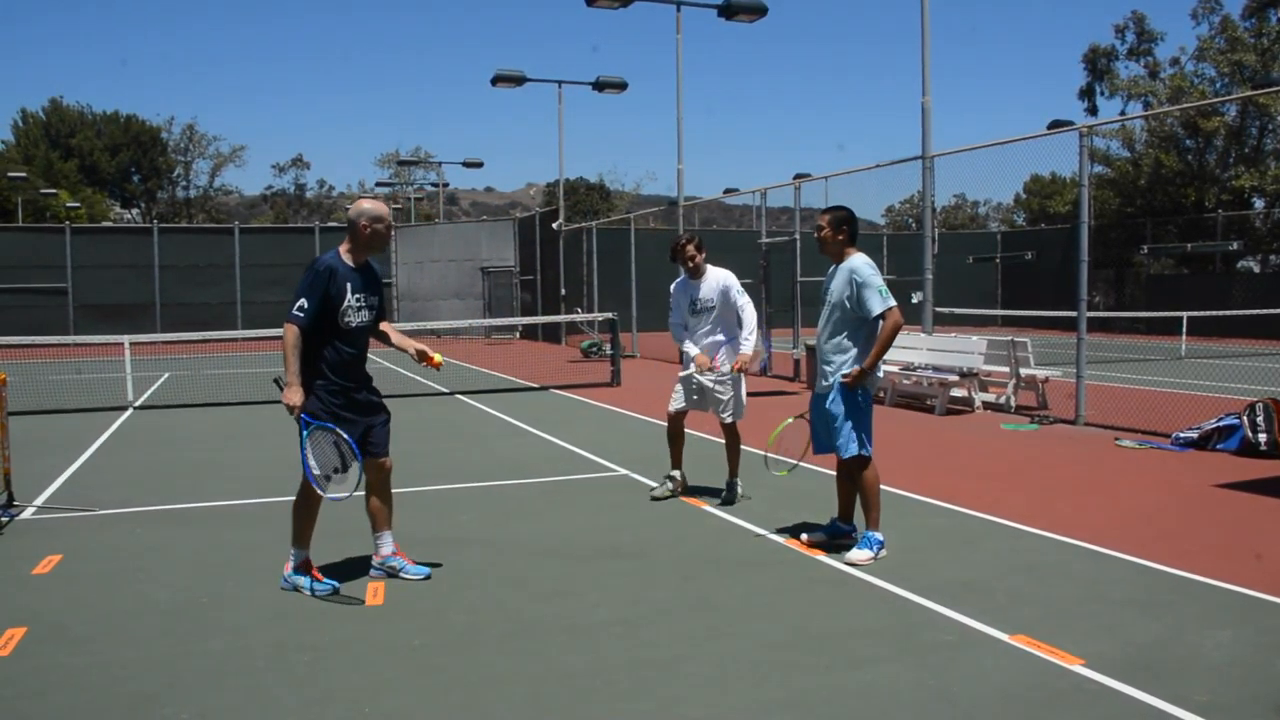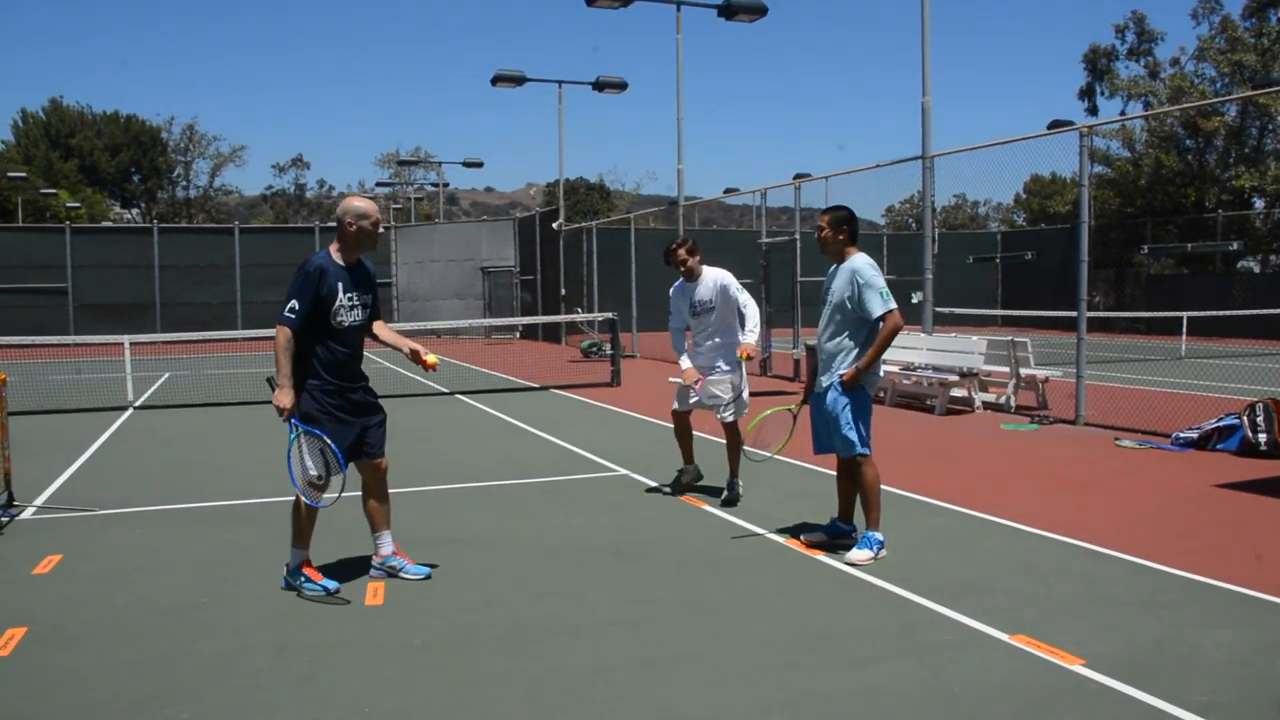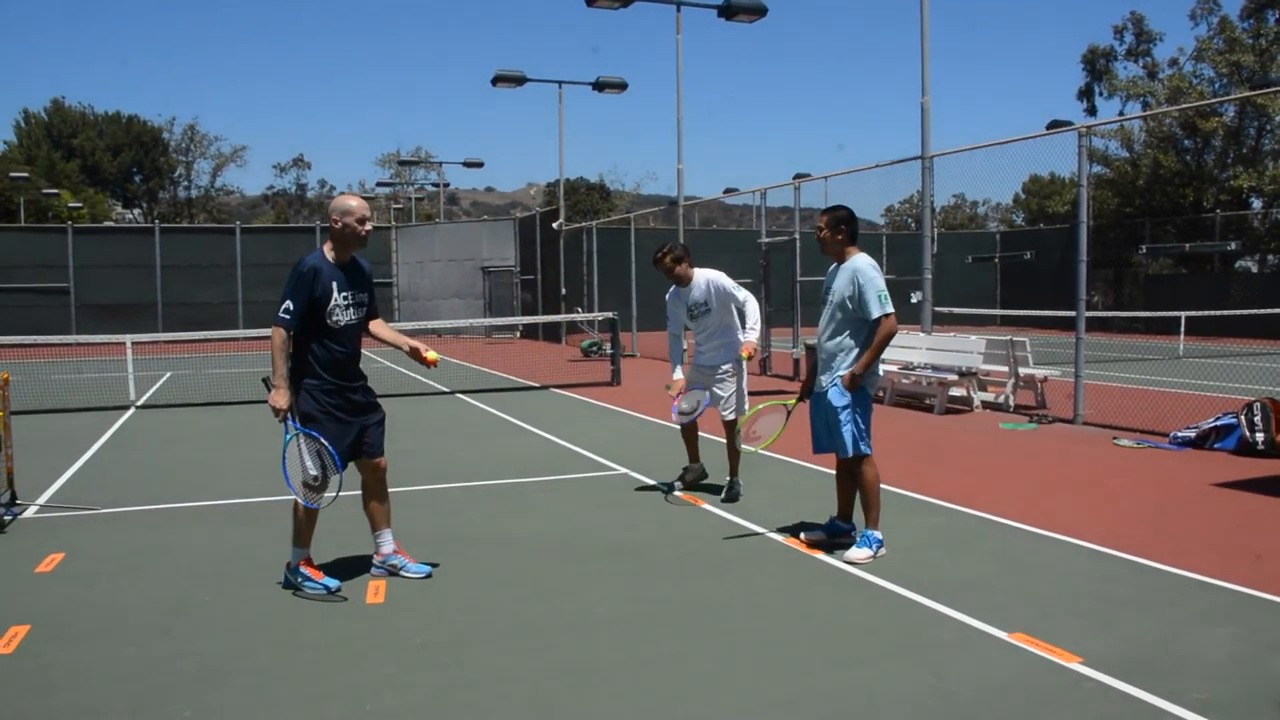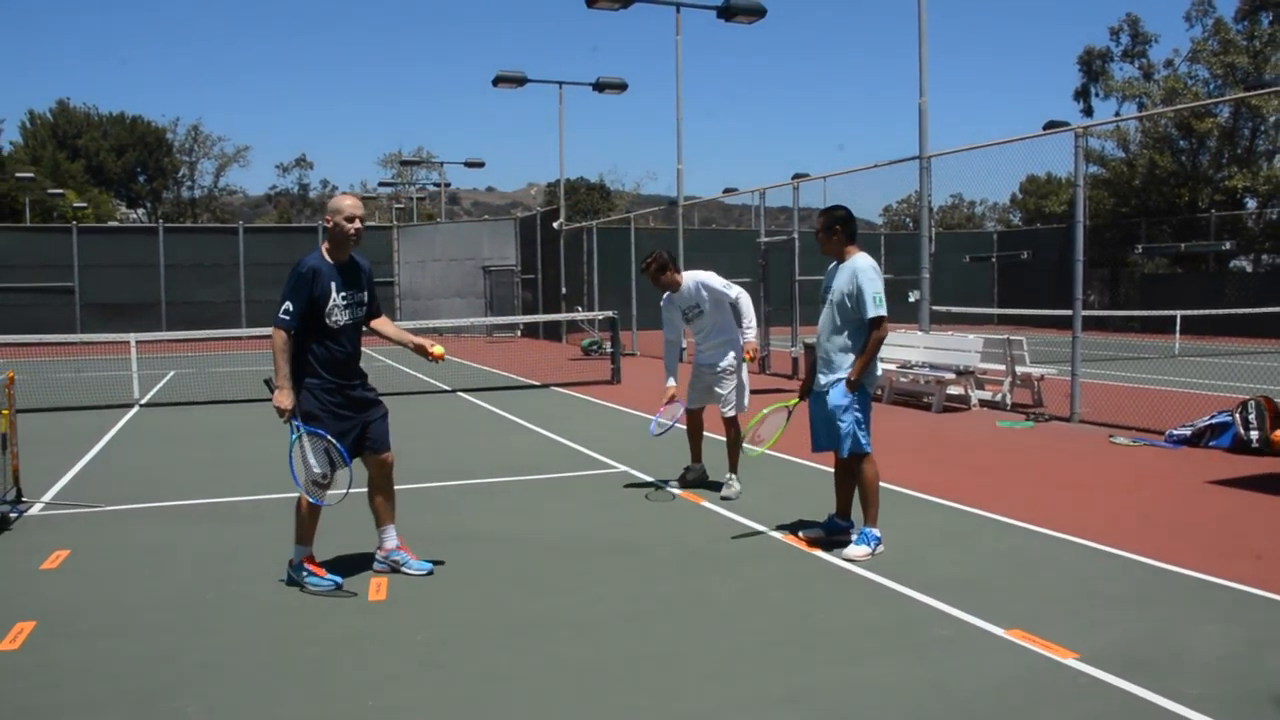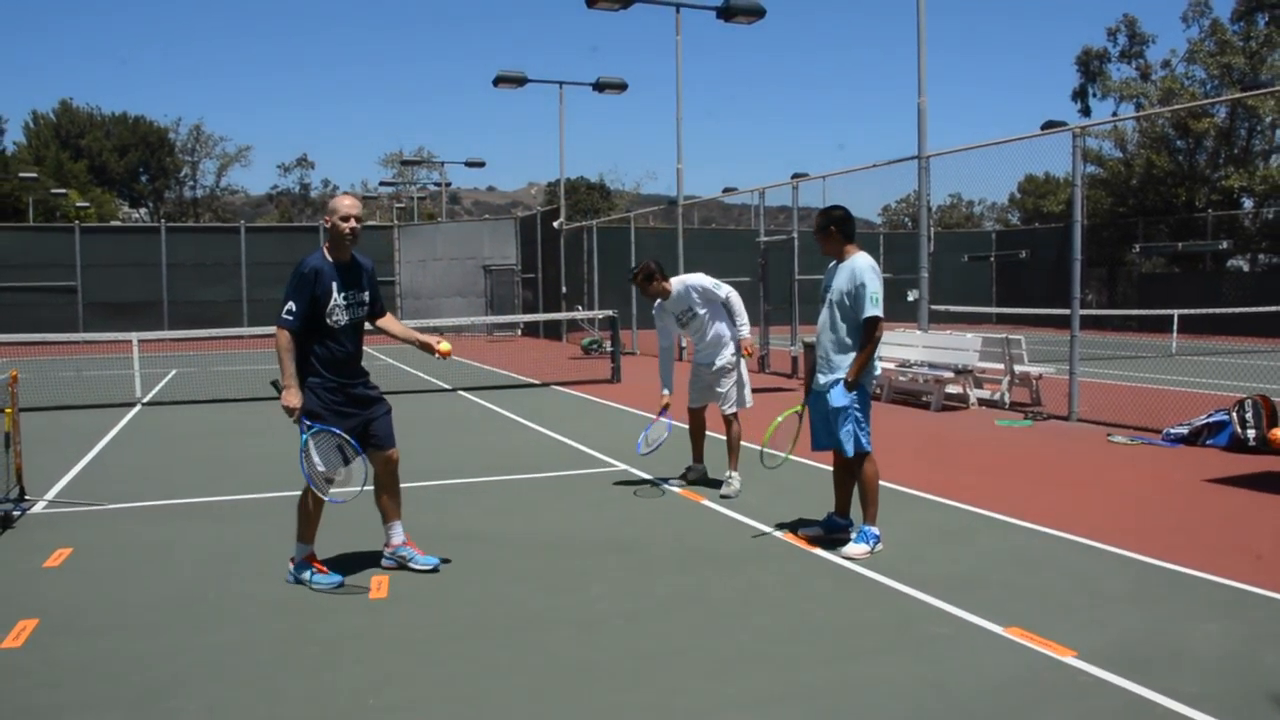
dt=0.1s
person 1, frame 1
left shoulder: (372, 273)
right shoulder: (325, 269)
right elbow: (293, 326)
left wrist: (412, 346)
right wrist: (293, 383)
left hip: (361, 388)
right hip: (322, 393)
left knee: (380, 467)
left ankle: (385, 555)
right ankle: (296, 566)
person 1, frame 2
left shoulder: (365, 271)
right shoulder: (316, 269)
right elbow: (285, 328)
left wrist: (406, 345)
right wrist: (284, 385)
left hip: (356, 388)
right hip: (317, 393)
left knee: (376, 468)
left ankle: (385, 555)
right ankle: (296, 565)
person 1, frame 3
left shoulder: (362, 269)
right shoulder: (309, 270)
right elbow: (282, 329)
left wrist: (406, 344)
right wrist: (280, 386)
left hip: (355, 387)
right hip: (316, 393)
left knee: (376, 467)
left ankle: (386, 554)
right ankle: (298, 564)
person 1, frame 4
left shoulder: (362, 268)
right shoulder: (308, 270)
left elbow: (374, 318)
right elbow: (282, 330)
left wrist: (411, 340)
right wrist: (283, 387)
left hip: (356, 385)
right hip: (318, 391)
left knee: (382, 462)
left ankle: (389, 549)
right ankle: (301, 562)
person 1, frame 5
left shoulder: (364, 268)
right shoulder: (310, 270)
left elbow: (378, 316)
right elbow: (285, 330)
left wrist: (417, 338)
right wrist: (291, 386)
left hip: (358, 384)
right hip: (320, 391)
left knee: (387, 459)
left ankle: (397, 546)
right ankle: (301, 559)
person 2, frame 1
left shoulder: (860, 268)
right shoulder: (834, 271)
left elbow: (894, 319)
left wrist: (864, 369)
right wrist: (819, 375)
left hip: (849, 384)
right hip: (827, 382)
left knee: (859, 457)
right knee: (842, 457)
left ankle: (873, 536)
right ankle: (843, 524)
person 2, frame 2
left shoulder: (861, 269)
right shoulder: (835, 271)
left elbow: (893, 321)
left wrist: (861, 368)
right wrist: (813, 375)
left hip: (848, 383)
right hip: (826, 381)
left knee: (859, 456)
right knee: (842, 457)
left ankle: (873, 536)
right ankle: (844, 524)
person 2, frame 3
left shoulder: (863, 269)
right shoulder: (834, 270)
left elbow: (887, 326)
left wrist: (856, 373)
right wrist: (811, 374)
left hip: (849, 383)
right hip: (827, 382)
left knee: (859, 456)
right knee: (841, 456)
left ankle: (873, 535)
right ankle: (843, 524)
person 2, frame 4
left shoulder: (862, 269)
right shoulder: (834, 269)
left elbow: (879, 329)
left wrist: (854, 375)
right wrist: (810, 372)
left hip: (846, 382)
right hip: (826, 380)
left knee: (858, 454)
right knee: (840, 454)
left ankle: (871, 532)
right ankle: (841, 521)
person 2, frame 5
left shoulder: (862, 268)
right shoulder: (834, 269)
left elbow: (874, 329)
left wrist: (852, 377)
right wrist: (812, 370)
left hip: (846, 381)
right hip: (824, 379)
left knee: (858, 453)
right knee: (839, 453)
left ankle: (870, 530)
right ankle: (840, 519)
person 3, frame 1
left shoulder: (723, 279)
right shoulder: (678, 288)
left elbow: (748, 312)
right elbow: (676, 328)
left wrist: (746, 348)
right wrist: (694, 354)
left hip: (725, 364)
right hip: (694, 363)
left knee: (728, 422)
right knee: (674, 415)
left ankle: (733, 482)
right ankle: (676, 476)
person 3, frame 2
left shoulder: (721, 279)
right shoulder: (677, 291)
left elbow: (749, 306)
right elbow: (676, 331)
left wrist: (750, 339)
right wrist: (685, 365)
left hip: (727, 363)
right hip: (696, 365)
left knee: (729, 422)
right knee: (678, 413)
left ankle: (734, 482)
right ankle: (690, 470)
person 3, frame 3
left shoulder: (713, 279)
right shoulder: (673, 297)
left elbow: (748, 302)
right elbow: (675, 336)
left wrist: (751, 337)
right wrist: (678, 374)
left hip: (729, 361)
right hip: (700, 363)
left knee: (729, 419)
left ankle: (734, 480)
right ankle: (695, 468)
person 3, frame 4
left shoulder: (703, 280)
right shoulder: (668, 303)
left elbow: (741, 297)
right elbow: (671, 343)
left wrist: (749, 337)
right wrist: (670, 382)
left hip: (728, 358)
right hip: (702, 362)
left knee: (730, 417)
right knee: (692, 413)
left ankle: (732, 477)
right ankle: (696, 468)
person 3, frame 5
left shoulder: (691, 283)
right shoulder: (660, 312)
left elbow: (731, 296)
right elbow: (666, 350)
left wrist: (743, 333)
right wrist: (666, 390)
left hip: (728, 355)
right hip: (702, 361)
left knee: (730, 414)
right knee: (695, 411)
left ankle: (733, 475)
right ankle: (697, 468)
